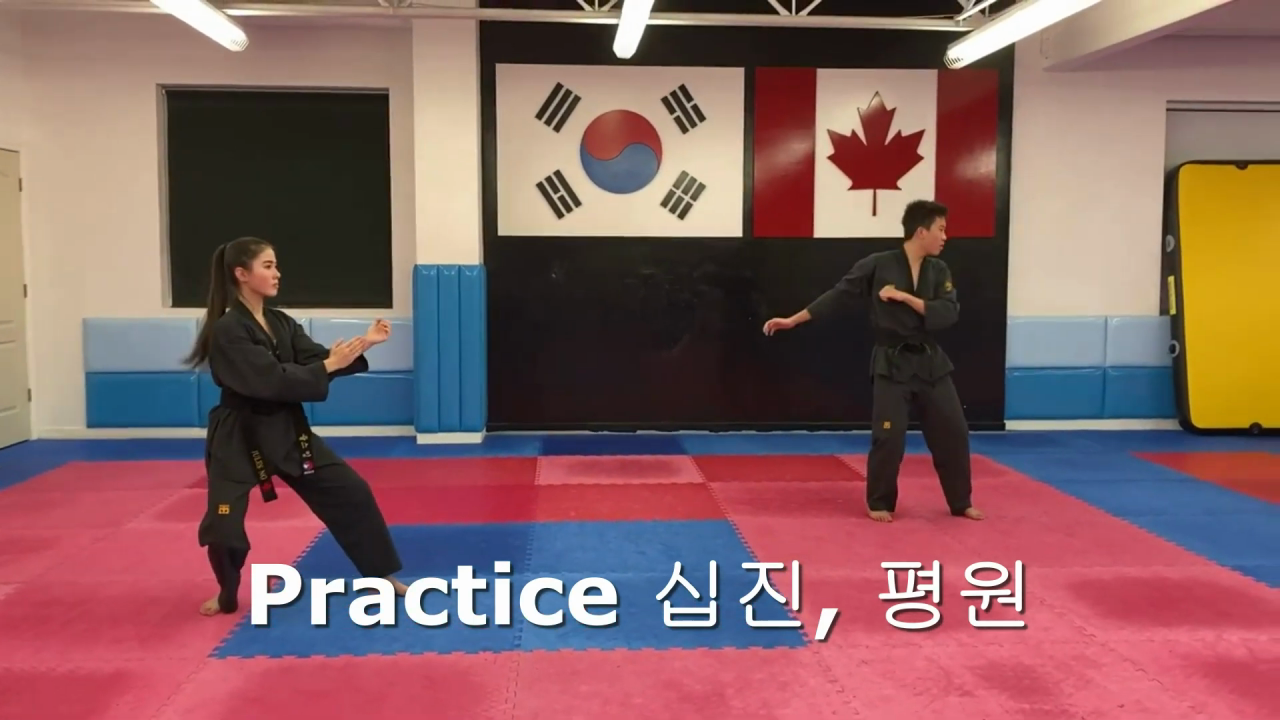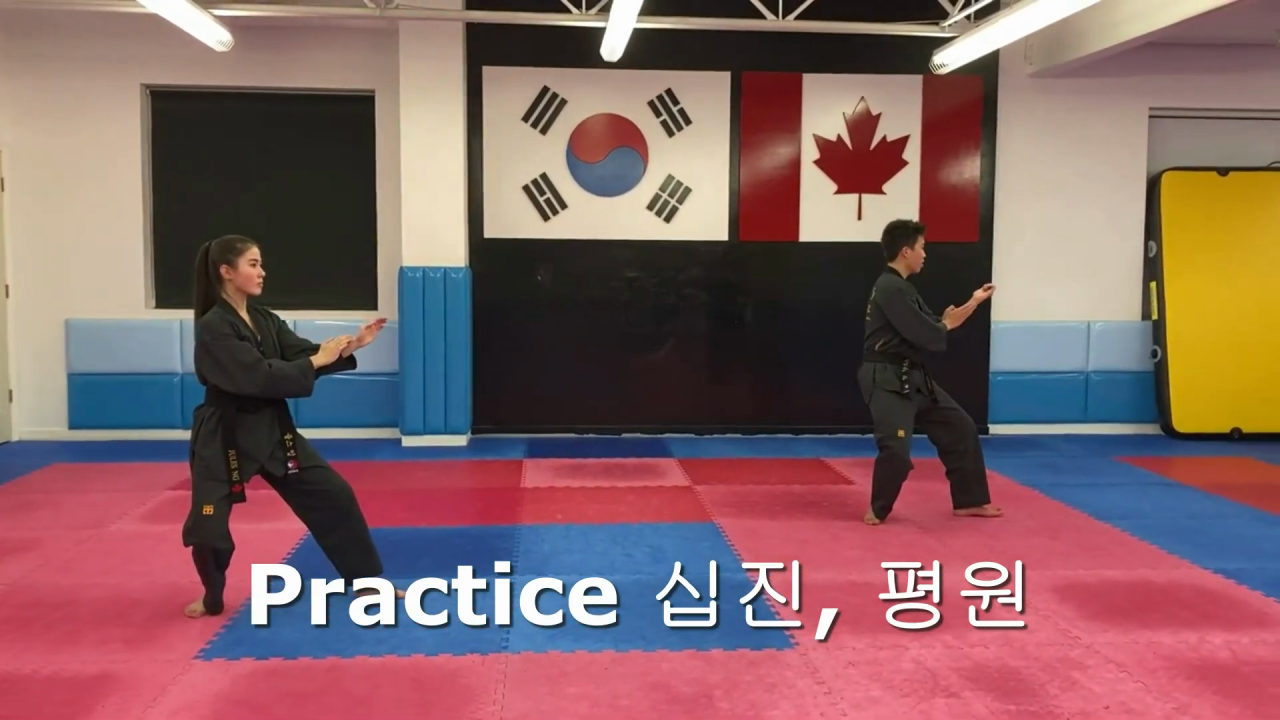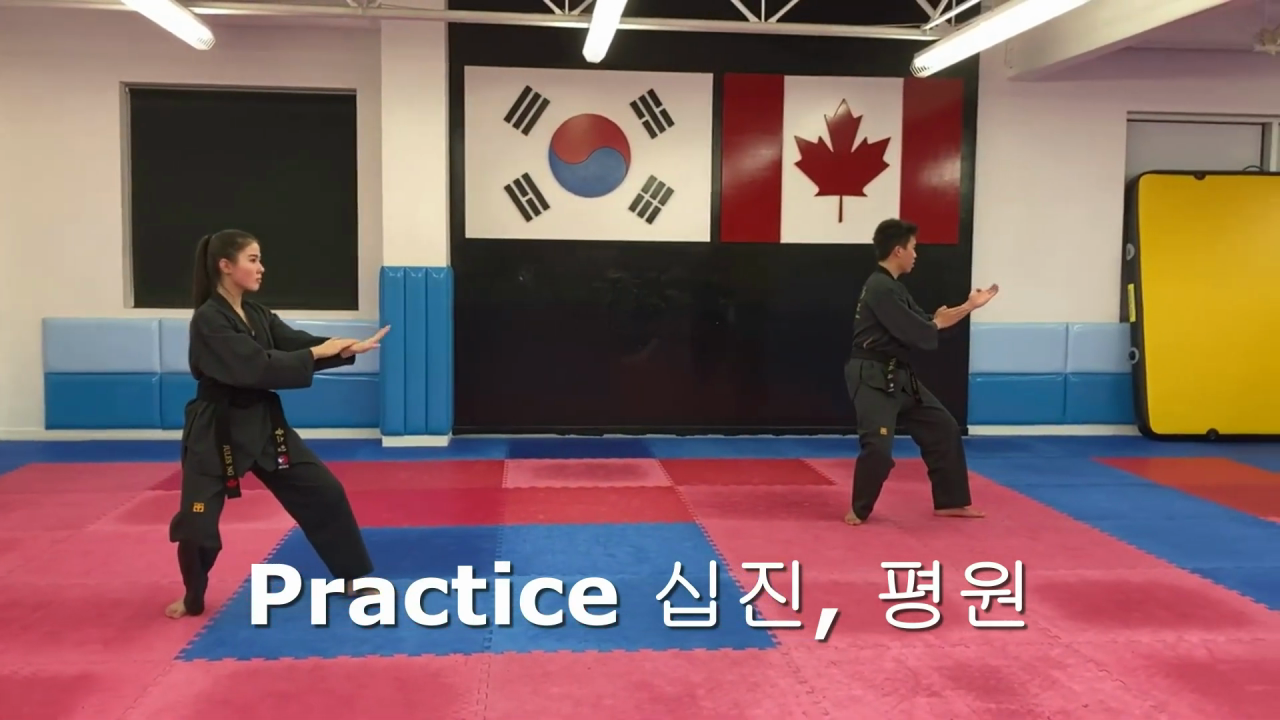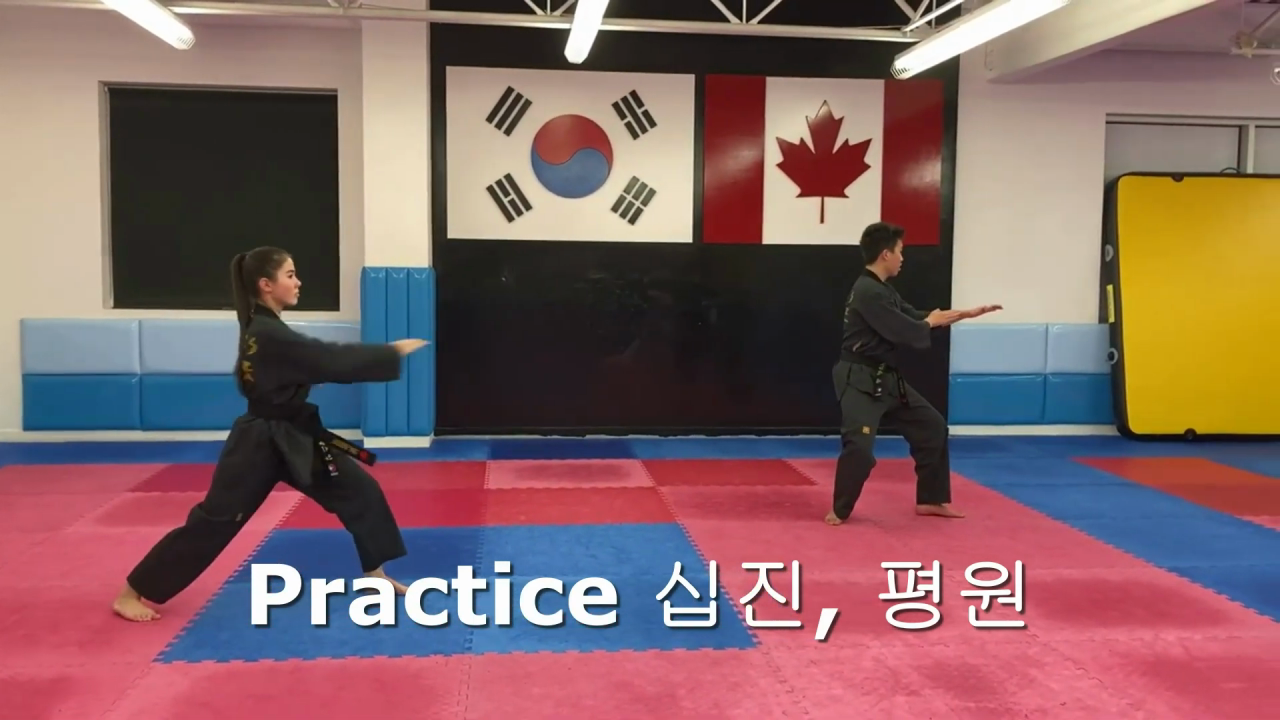
dt=0.7s
person 1, frame 1
left shoulder: (281, 323)
right shoulder: (228, 330)
left elbow: (316, 361)
right elbow: (271, 382)
left wrist: (360, 345)
right wrist: (329, 365)
left hip: (288, 429)
right hip: (240, 435)
left knee: (351, 492)
right knee: (223, 526)
left ankle: (381, 576)
right ankle: (228, 594)
person 1, frame 2
left shoulder: (265, 320)
right shoulder: (213, 328)
left elbow: (301, 356)
right elbow: (257, 376)
left wrist: (349, 346)
right wrist: (317, 360)
left hip: (272, 428)
right hip: (225, 435)
left knee: (333, 495)
right knee: (208, 524)
left ankle: (365, 579)
right ankle: (212, 597)
person 1, frame 3
left shoulder: (258, 314)
right shoulder: (209, 320)
left elbow: (296, 344)
right elbow: (256, 367)
left wrist: (347, 349)
right wrist: (317, 353)
left hip: (263, 422)
right hip: (217, 429)
left knee: (324, 492)
right knee: (198, 521)
left ankle: (351, 579)
right ankle: (192, 598)
person 1, frame 4
left shoulder: (264, 329)
right shoulder: (271, 336)
right elbow: (332, 361)
right wrist: (395, 350)
left hip: (294, 435)
right hip: (260, 443)
left knee: (360, 489)
right knee: (213, 520)
left ankle: (374, 574)
right ankle: (131, 592)
person 2, frame 1
left shoulder: (939, 270)
right shoulder: (878, 265)
left elbow: (948, 315)
right elbow: (838, 296)
left wrist: (905, 297)
right wrist: (793, 320)
left hip: (930, 361)
right hip: (890, 362)
left knee: (953, 432)
right knee: (889, 436)
left ankle: (960, 501)
right ankle: (880, 503)
person 2, frame 2
left shoulder: (901, 287)
right shoulder: (890, 289)
left elbow: (929, 327)
right elbow: (926, 336)
left wrist: (973, 302)
right wrist: (947, 324)
left hip: (912, 378)
right hip: (886, 380)
left knee: (961, 429)
right knee: (896, 448)
left ankle: (969, 501)
right ankle: (879, 509)
person 2, frame 3
left shoulder: (892, 287)
right shoulder: (880, 289)
left elbow: (922, 323)
right elbow: (916, 333)
left wrist: (971, 305)
right wrist: (938, 323)
left hip: (898, 376)
right hip: (873, 377)
left knee: (943, 430)
right knee: (878, 446)
left ankle: (950, 502)
right ankle: (859, 509)
person 2, frame 4
left shoulder: (881, 289)
right shoulder: (868, 293)
left elbow: (915, 318)
right elbow: (907, 332)
left wrist: (968, 314)
right wrist: (931, 322)
left hip: (885, 377)
right hip: (860, 380)
left knee: (932, 427)
right knee: (859, 445)
left ankle: (931, 499)
right ankle: (840, 510)
